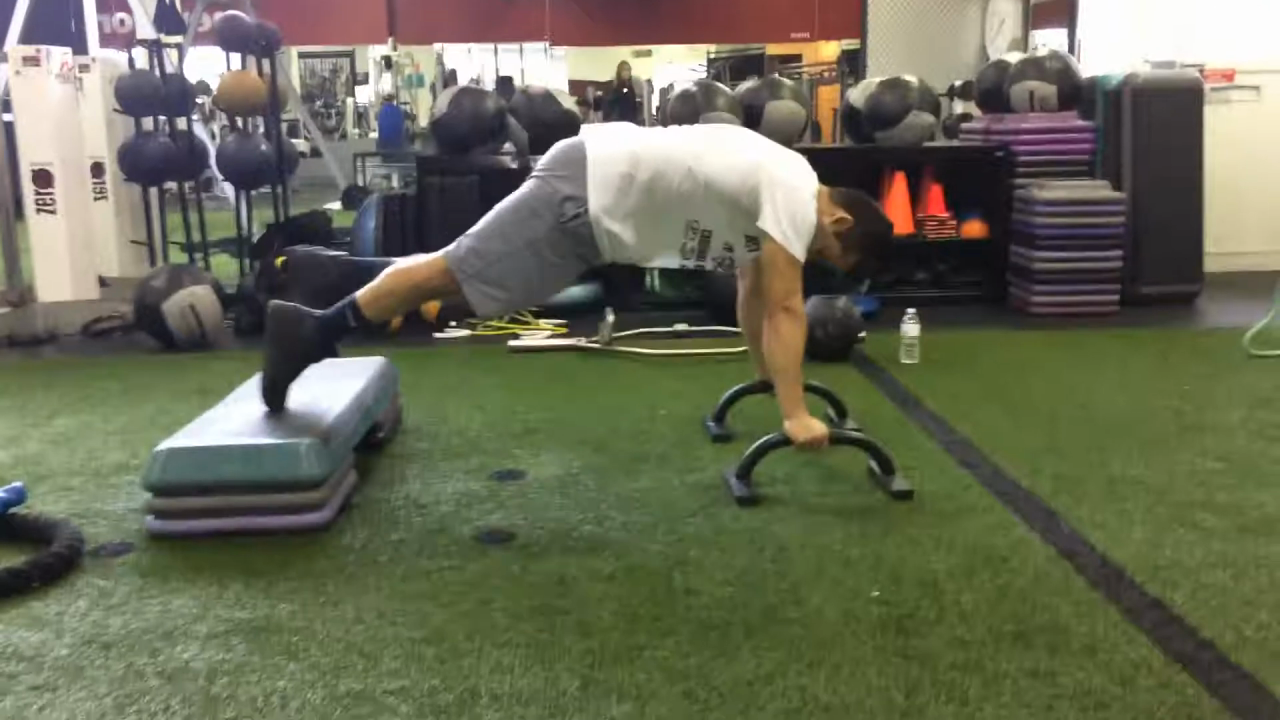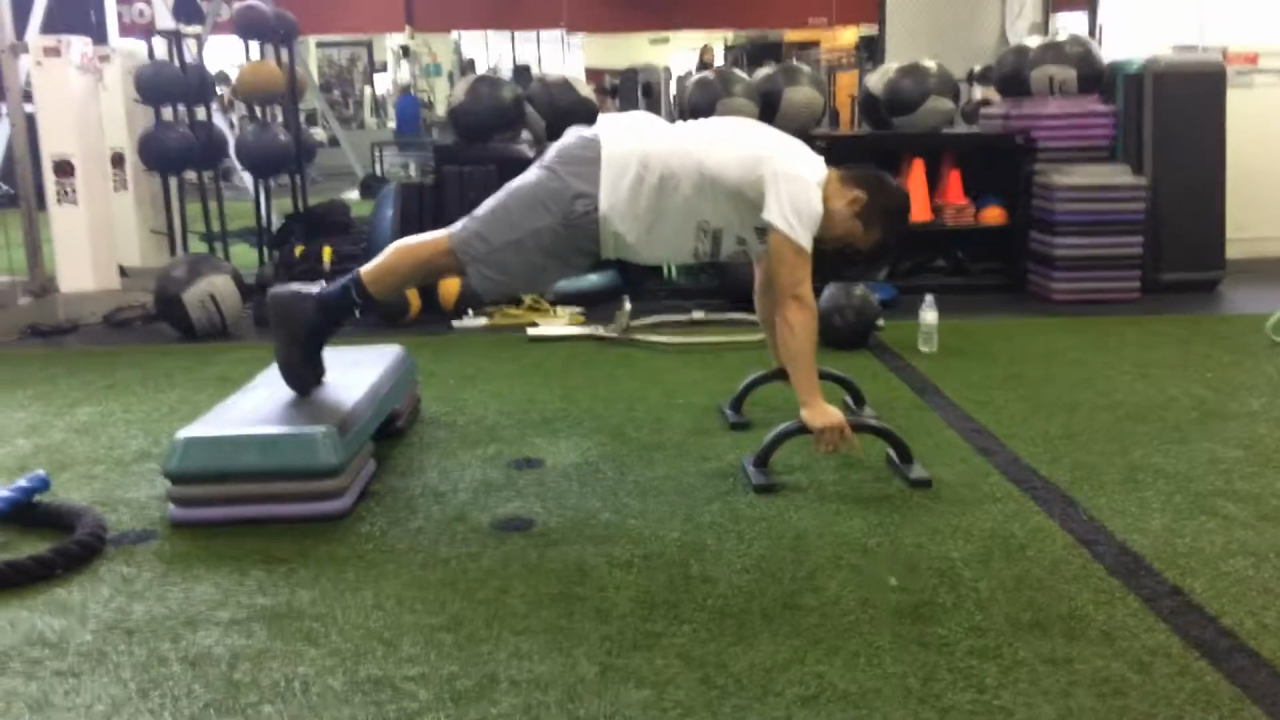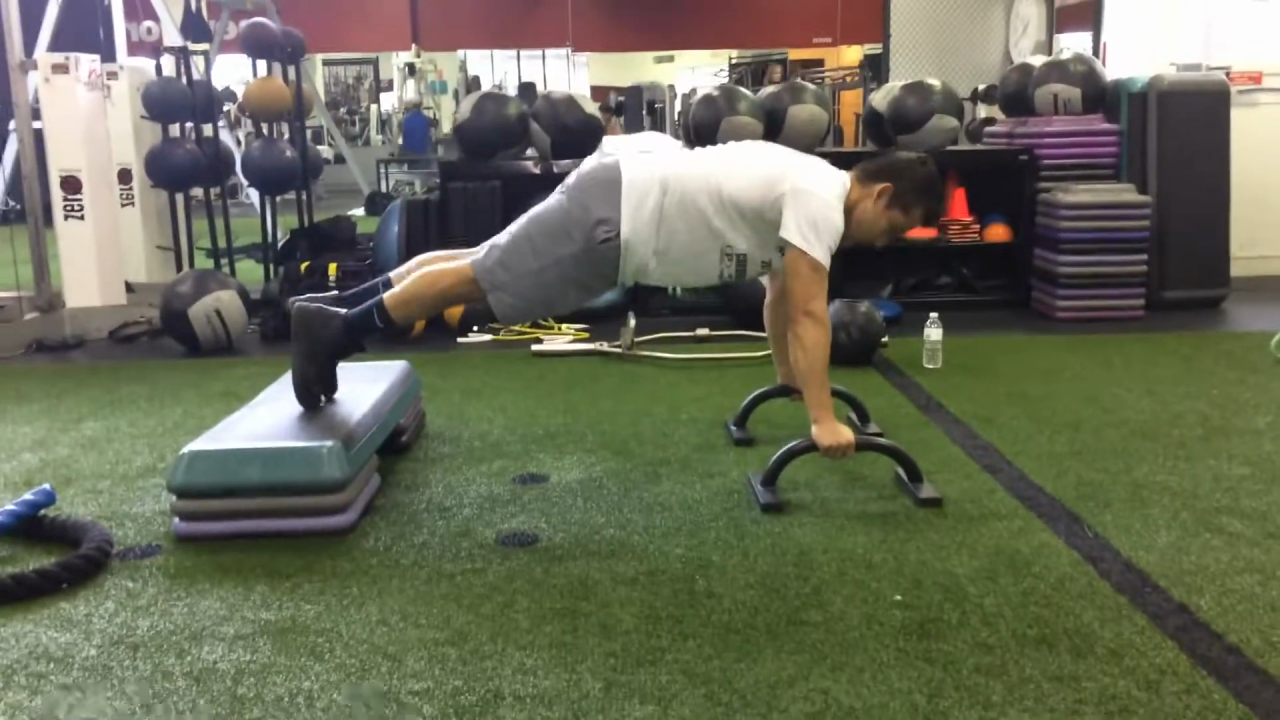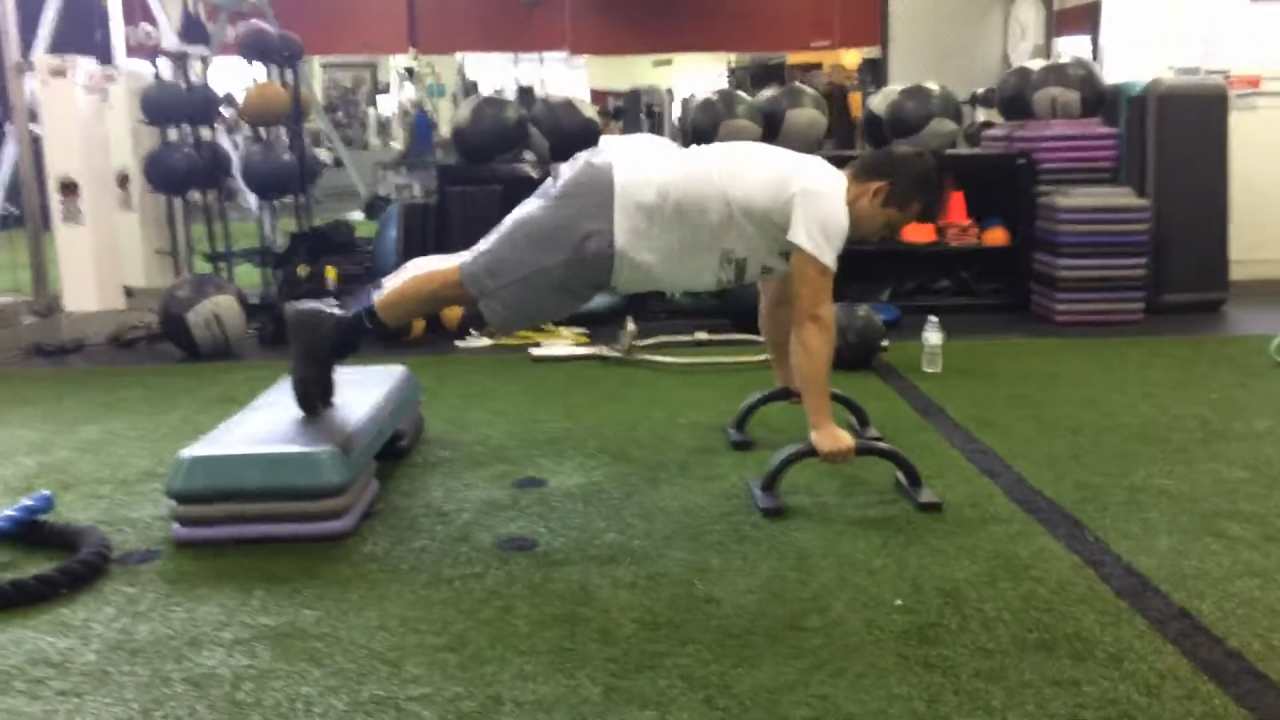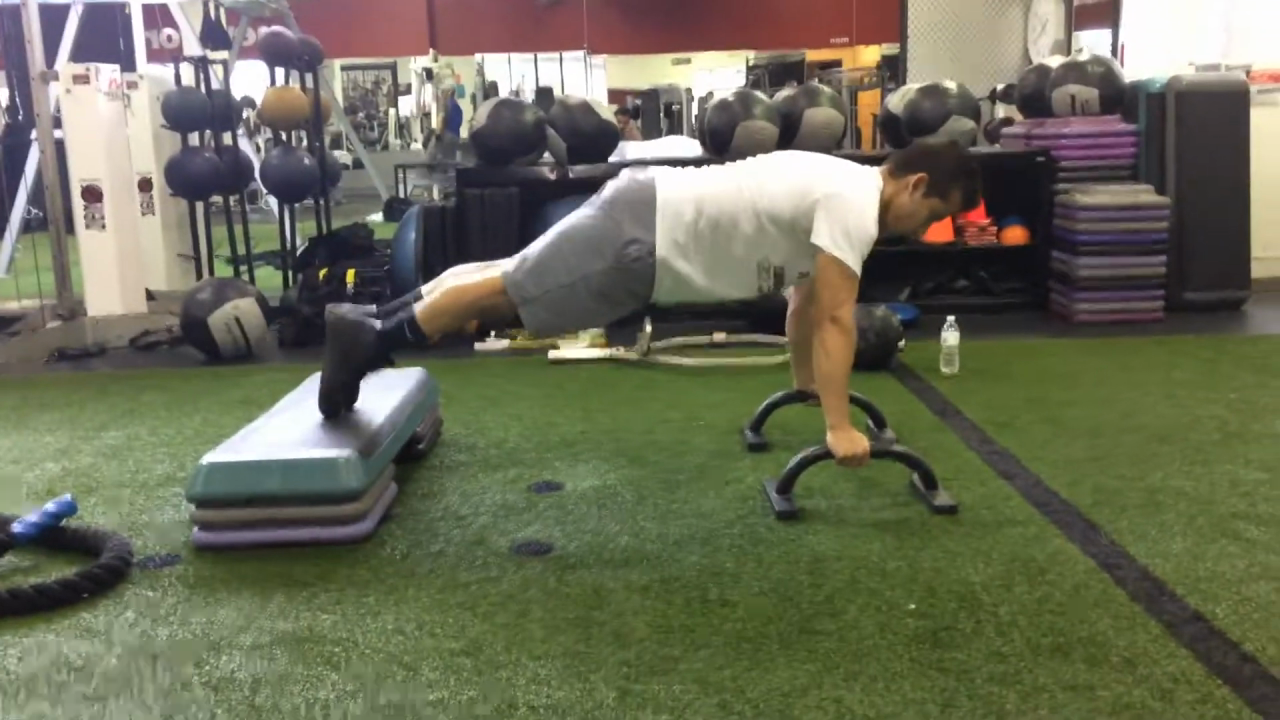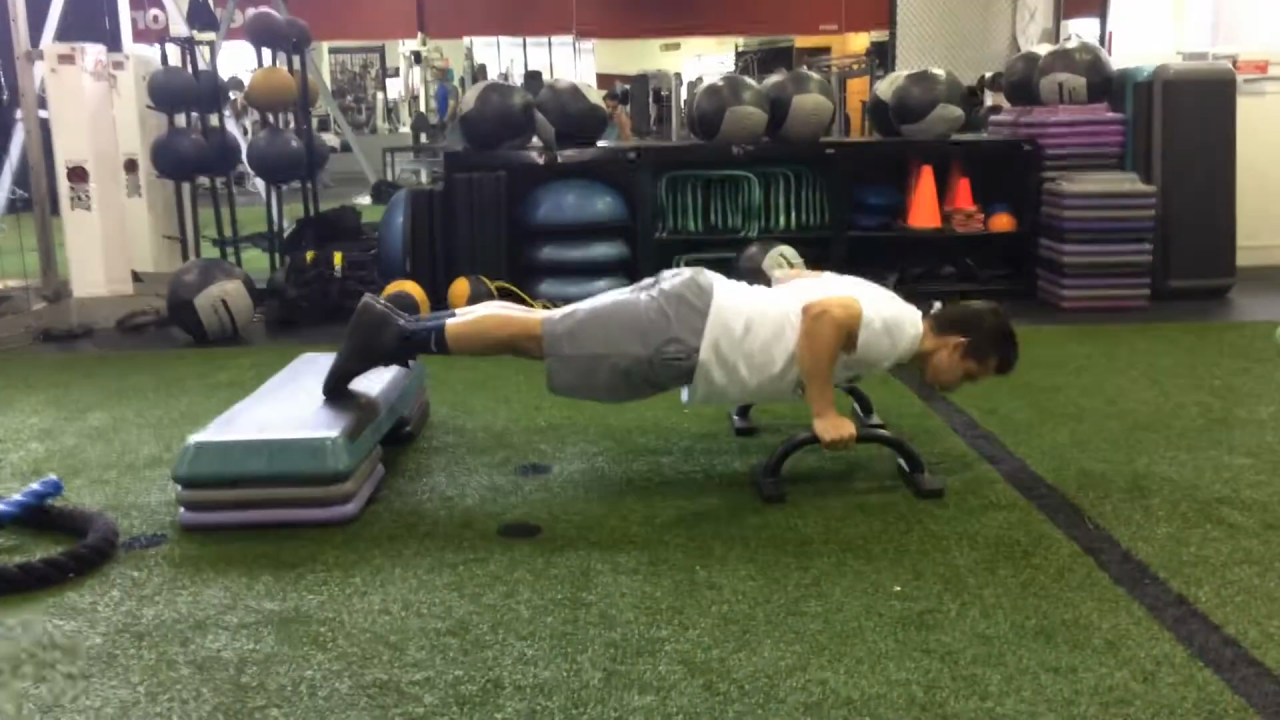
dt=0.7s
person 1, frame 1
left shoulder: (773, 191)
right shoulder: (796, 199)
left elbow: (754, 291)
right elbow: (785, 309)
left wrist: (767, 374)
right wrist: (795, 414)
left hip: (600, 185)
right hip: (587, 193)
left knee: (464, 265)
right knee: (456, 270)
right ankle: (311, 331)
person 1, frame 2
left shoulder: (784, 179)
right shoulder: (802, 186)
left elbow: (769, 284)
right elbow: (794, 297)
left wrist: (785, 363)
right wrist: (813, 401)
left hip: (605, 177)
right hip: (593, 187)
left knee: (461, 249)
right knee: (455, 251)
left ankle: (321, 300)
right ankle: (313, 308)
person 1, frame 3
left shoulder: (809, 192)
right shoulder: (821, 202)
left elbow: (781, 297)
right elbow: (808, 313)
left wrist: (789, 376)
right wrist: (823, 418)
left hip: (619, 201)
right hip: (613, 216)
left knee: (478, 267)
right knee: (475, 280)
left ankle: (342, 306)
right ankle: (336, 329)
person 1, frame 4
left shoulder: (806, 190)
right shoulder: (828, 205)
left elbow: (779, 298)
right elbow: (815, 317)
left wrist: (787, 380)
right wrist: (822, 424)
left hip: (609, 194)
right hip: (604, 216)
left knee: (471, 272)
right knee: (466, 281)
left ankle: (336, 318)
right ankle: (330, 328)
person 1, frame 5
left shoulder: (844, 191)
right shoulder: (855, 203)
left elbow: (807, 300)
right elbow: (835, 319)
left wrist: (805, 382)
right wrist: (840, 427)
left hip: (647, 217)
right hip: (643, 233)
left knee: (507, 280)
right knee: (506, 292)
left ankle: (376, 321)
right ankle: (369, 339)
person 1, frame 6
left shoulder: (884, 313)
right shoulder: (897, 330)
left elbow: (789, 280)
right elbow: (821, 314)
left wrist: (797, 372)
right wrist: (823, 410)
left hip: (698, 305)
right hip: (691, 332)
left knee: (542, 327)
right knee: (536, 335)
left ankle: (399, 325)
right ankle: (392, 332)
